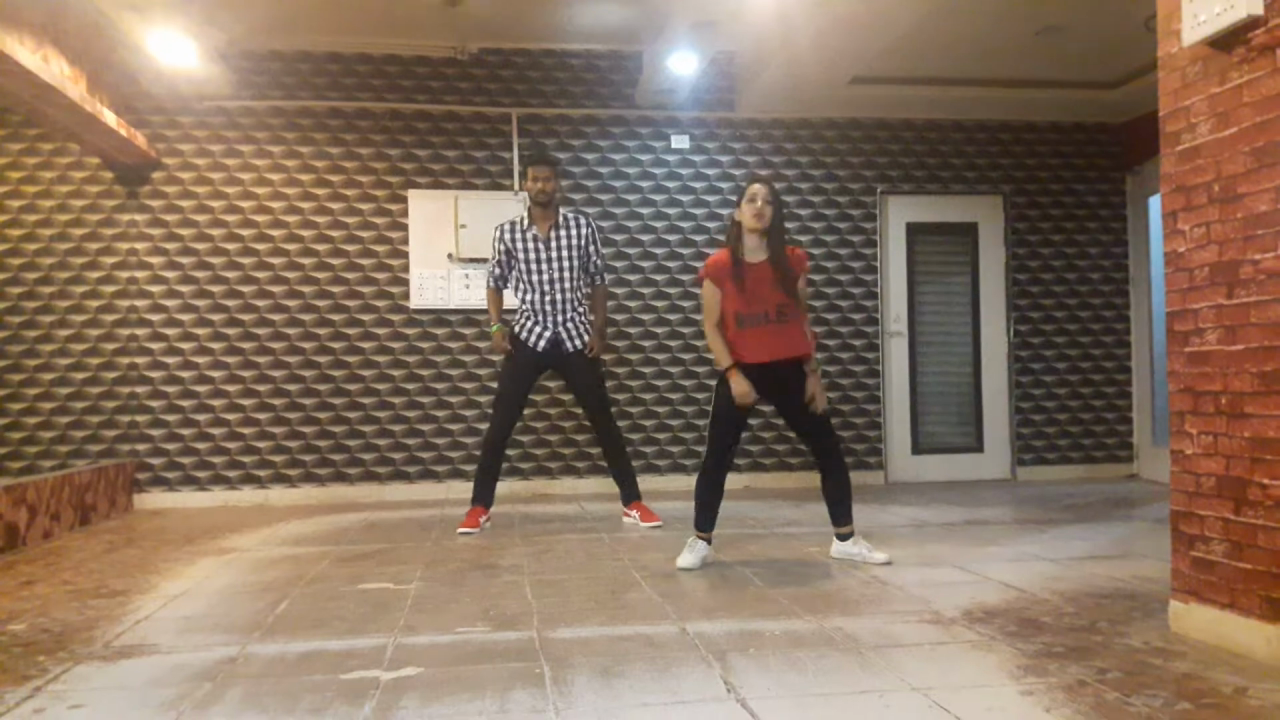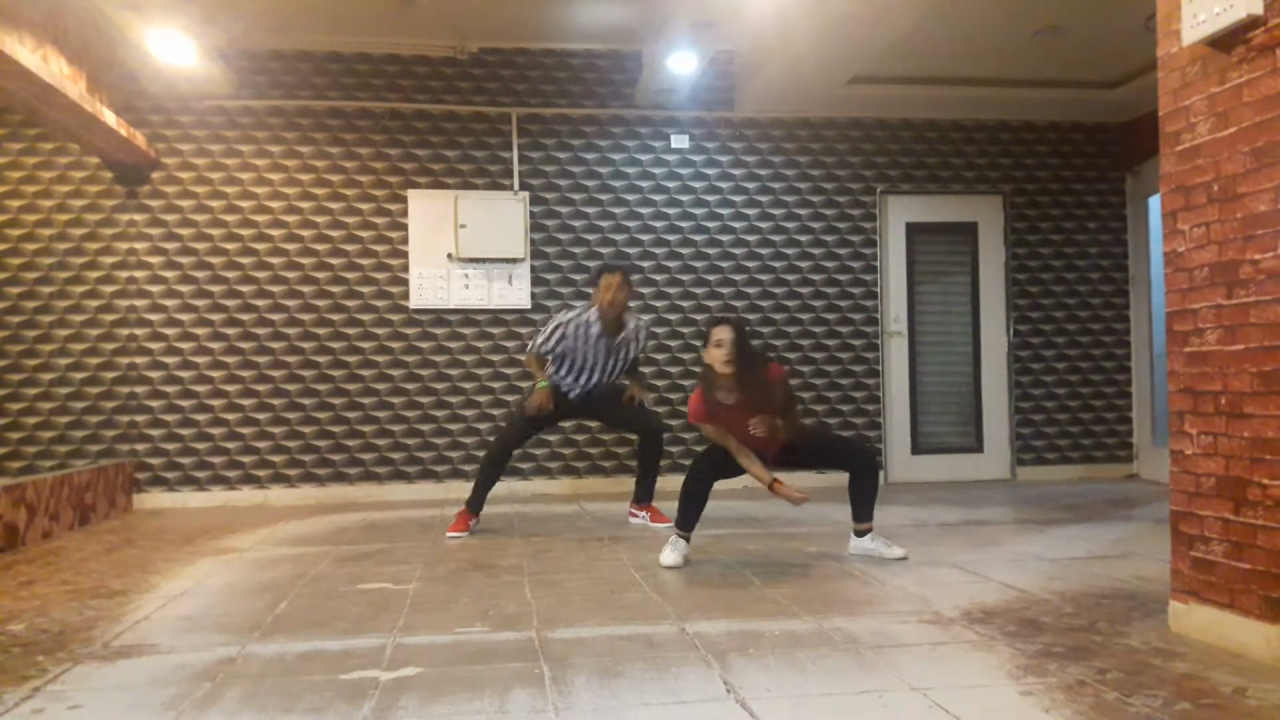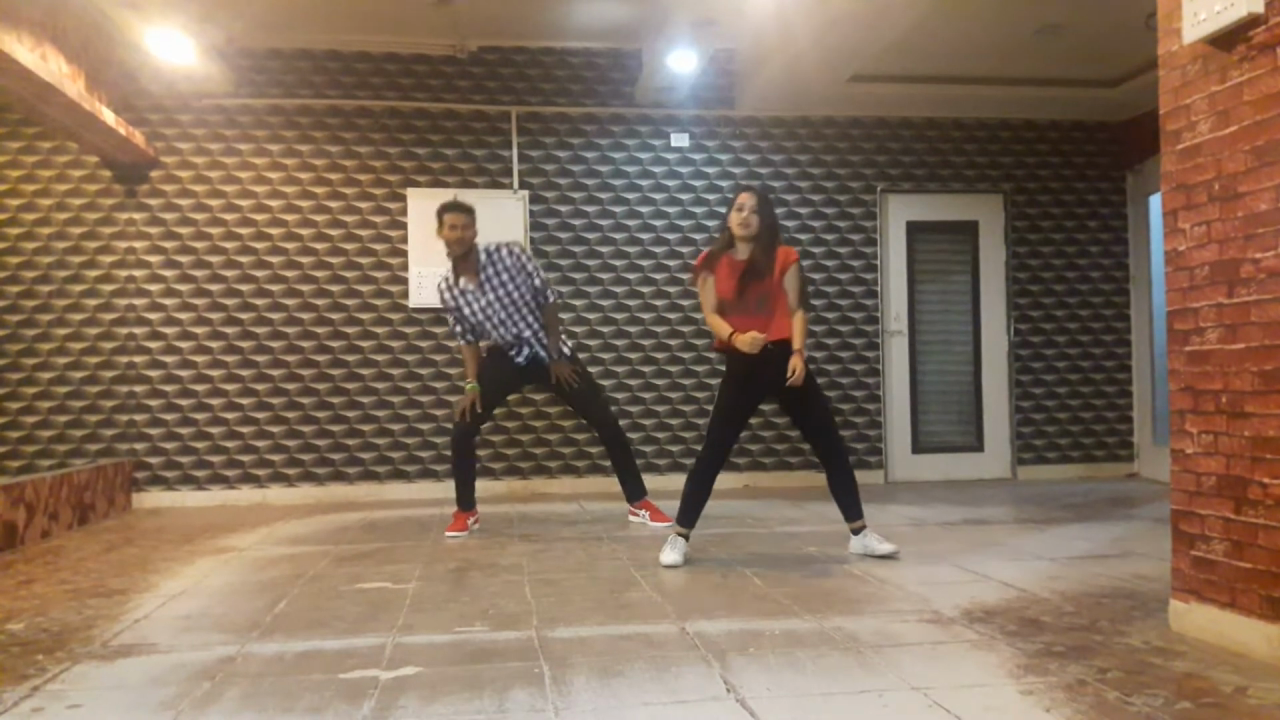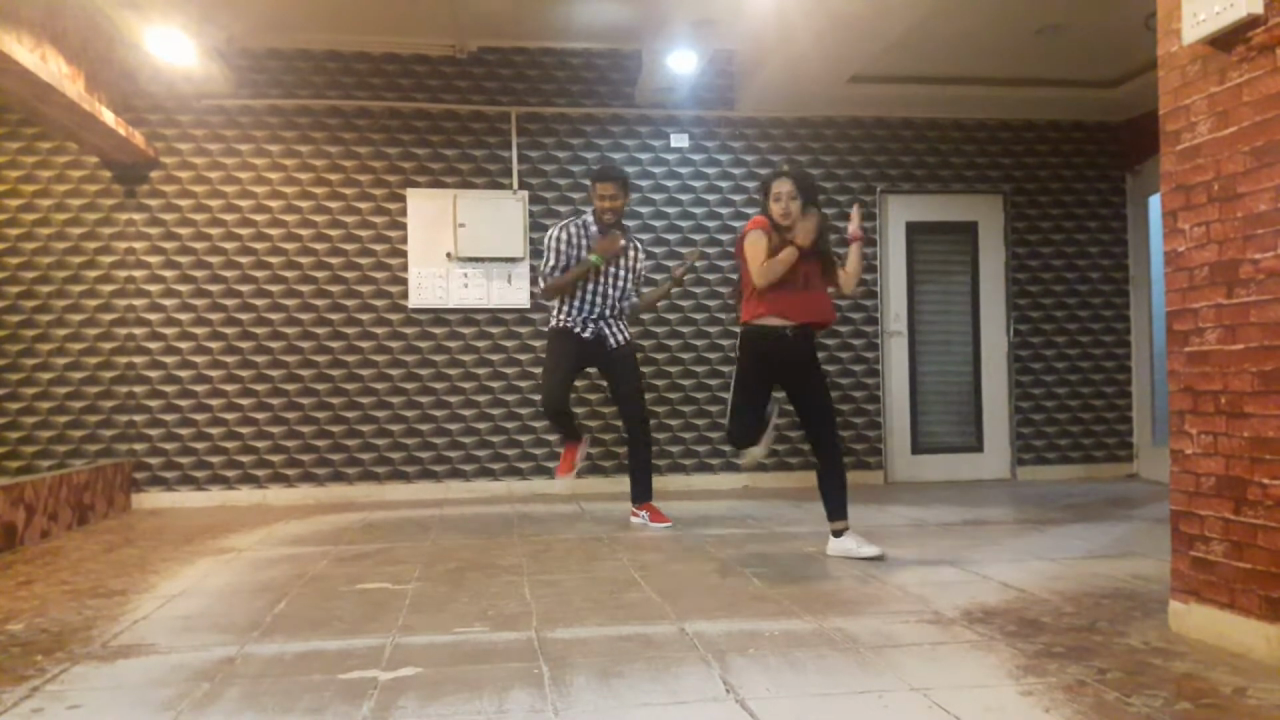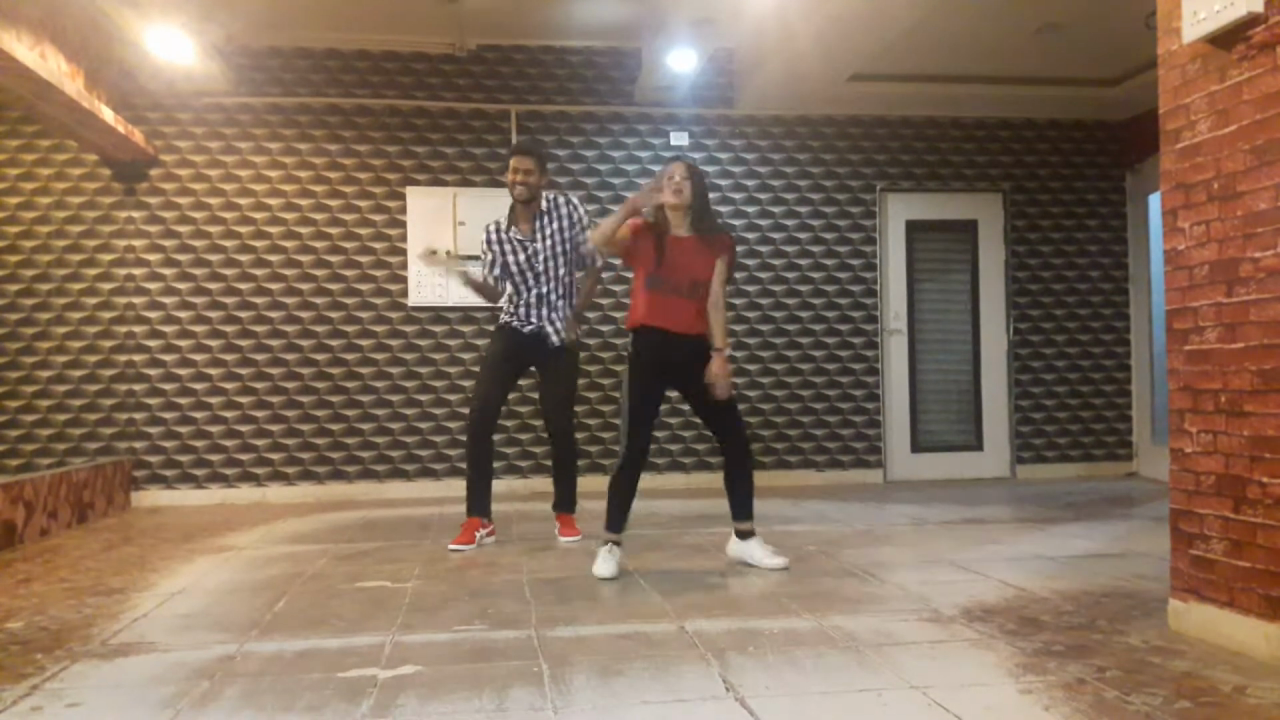
dt=1s
person 1, frame 1
left shoulder: (793, 261)
right shoulder: (719, 266)
left elbow: (801, 319)
right elbow: (711, 327)
left wrist: (813, 371)
right wrist: (732, 372)
left hip: (788, 371)
right hip: (741, 371)
left knee: (828, 449)
right knee: (718, 457)
left ankle: (847, 539)
right ankle: (701, 541)
person 1, frame 2
left shoulder: (767, 375)
right shoulder: (700, 405)
left elbow: (789, 425)
right elbow: (739, 452)
left wrist: (775, 427)
right wrist: (773, 485)
left hip: (782, 442)
right hip: (739, 451)
left knee: (863, 457)
right knee: (702, 470)
left ankle: (863, 537)
right ankle: (680, 540)
person 1, frame 3
left shoulder: (783, 258)
right shoulder: (710, 264)
left elbow: (796, 310)
right elbow: (710, 314)
left wrist: (797, 352)
right wrist: (735, 337)
left hip: (784, 360)
right hip: (742, 364)
left knee: (830, 445)
right knee: (714, 450)
left ankle: (860, 534)
right ankle: (679, 537)
person 1, frame 4
left shoulder: (814, 242)
right shoulder: (759, 231)
left elbow: (848, 285)
right elbow: (761, 278)
left wrist: (855, 239)
right wrist: (798, 243)
left hip: (801, 348)
right hip: (759, 343)
left knee: (826, 439)
right knee: (742, 432)
left ankle: (840, 535)
right ankle: (762, 422)
person 1, frame 5
left shoulder: (714, 243)
right shoulder: (641, 232)
left elbow: (715, 304)
right elbow: (597, 242)
left wrist: (719, 355)
right wrist: (629, 208)
left hip: (693, 348)
right hip: (648, 346)
left knee: (736, 442)
right knee: (636, 449)
left ankle: (744, 537)
right ankle: (611, 545)
person 2, frame 1
left shoulder: (582, 227)
right shoulder: (508, 232)
left elbow: (597, 281)
right elbow: (495, 284)
left wrist: (599, 329)
right wrist: (496, 326)
left hip: (575, 337)
right hip: (529, 337)
left knee: (603, 420)
right knee: (501, 422)
left ankle: (632, 502)
right ankle: (480, 506)
person 2, frame 2
left shoulder: (636, 330)
right shoulder: (570, 323)
right elbow: (536, 353)
left wrist: (635, 383)
right wrist: (542, 384)
left hip: (599, 394)
right hip: (558, 393)
left knee: (652, 427)
right knee: (507, 440)
left ankle: (641, 506)
right ankle: (470, 511)
person 2, frame 3
left shoulder: (510, 256)
right shoulder: (449, 290)
left elbow: (548, 301)
right elbow: (468, 339)
left wrist: (556, 356)
right wrist: (471, 383)
left hip: (550, 354)
right hip: (505, 357)
left knee: (605, 421)
right knee: (464, 427)
left ankle: (638, 503)
right ankle: (466, 511)
person 2, frame 4
left shoulder: (632, 247)
right shoulder: (565, 232)
left elbow: (631, 303)
right elbow: (548, 286)
left wrist: (670, 284)
right wrist: (594, 261)
left hip: (613, 335)
right hip: (570, 333)
left knee: (637, 418)
right knee: (553, 401)
left ankle: (642, 504)
right ankle: (574, 441)
person 2, frame 5
left shoulder: (565, 208)
right shoulder: (498, 230)
left elbow: (591, 267)
right elbow: (499, 292)
left wrist: (577, 312)
right wrist: (460, 273)
left hip: (556, 333)
right hip: (513, 331)
left knee: (560, 425)
right knee: (480, 419)
left ankle: (565, 514)
right ankle: (479, 520)
